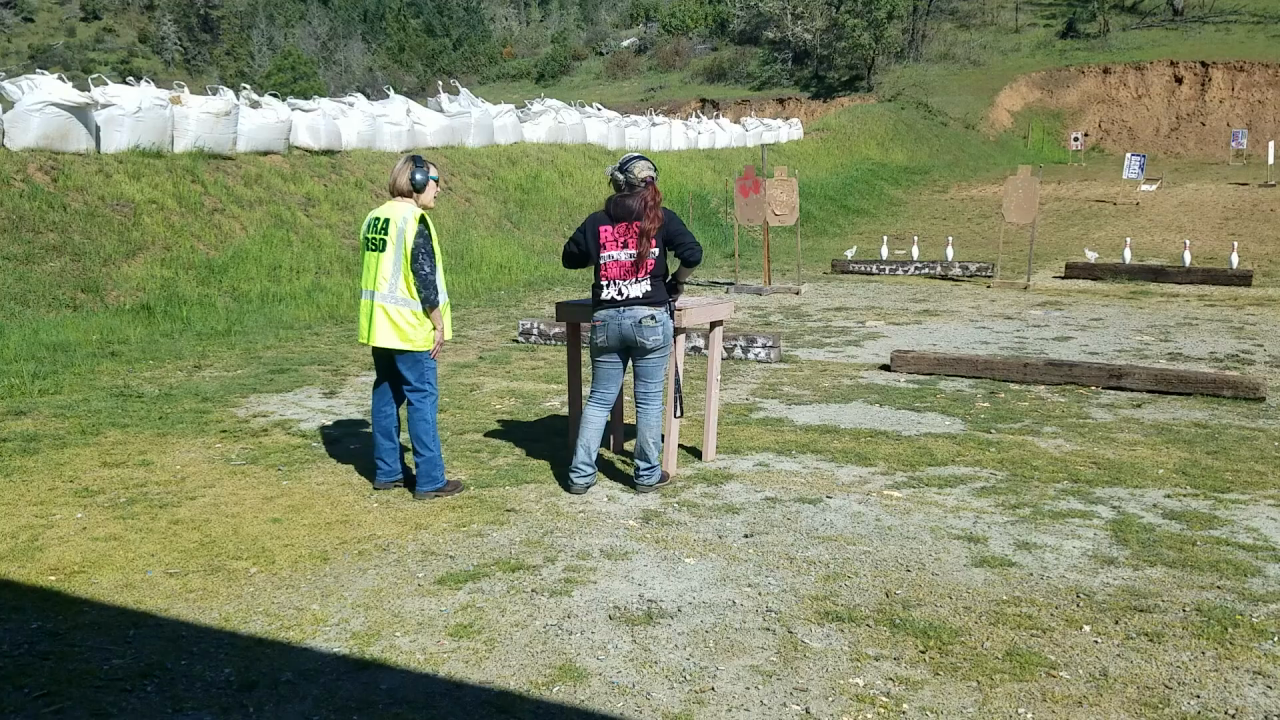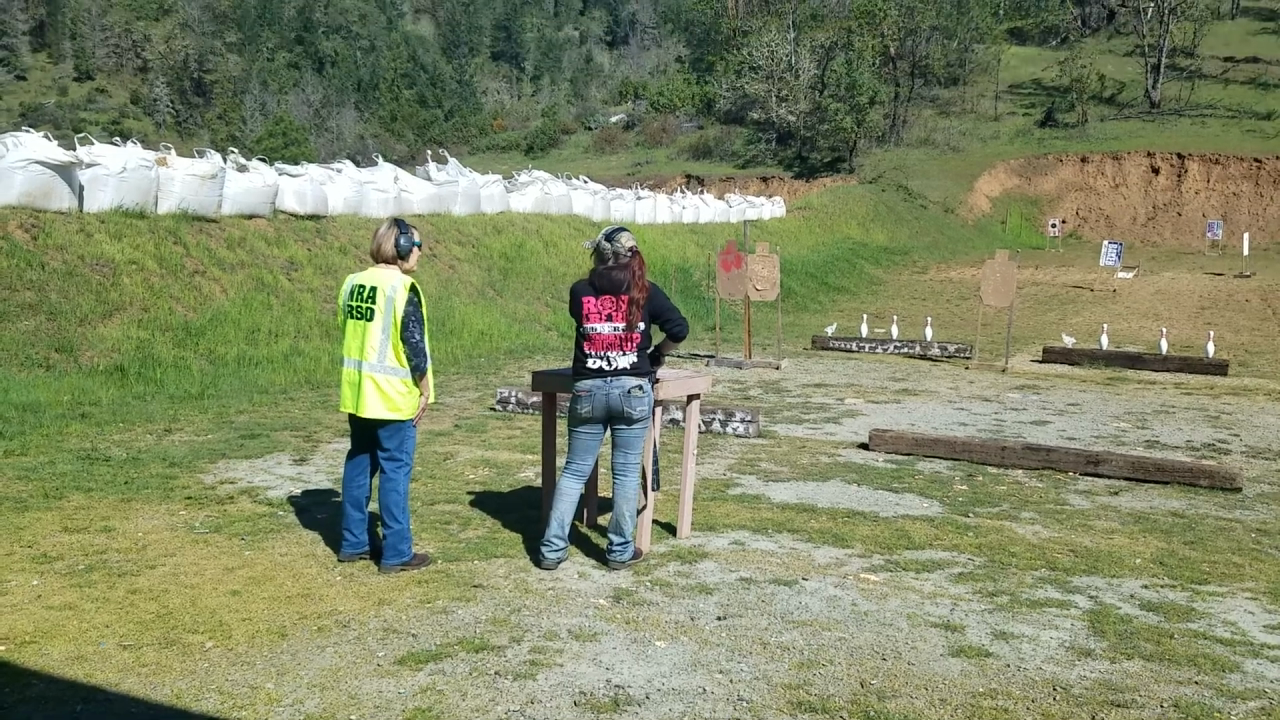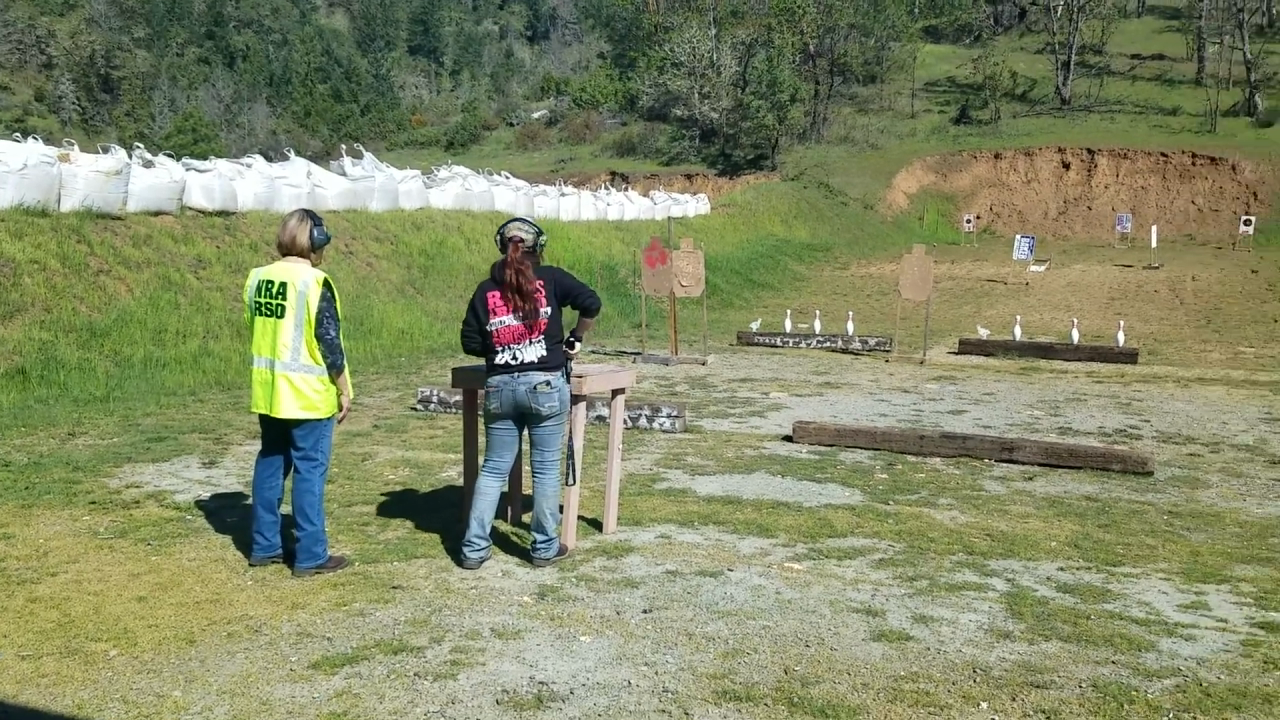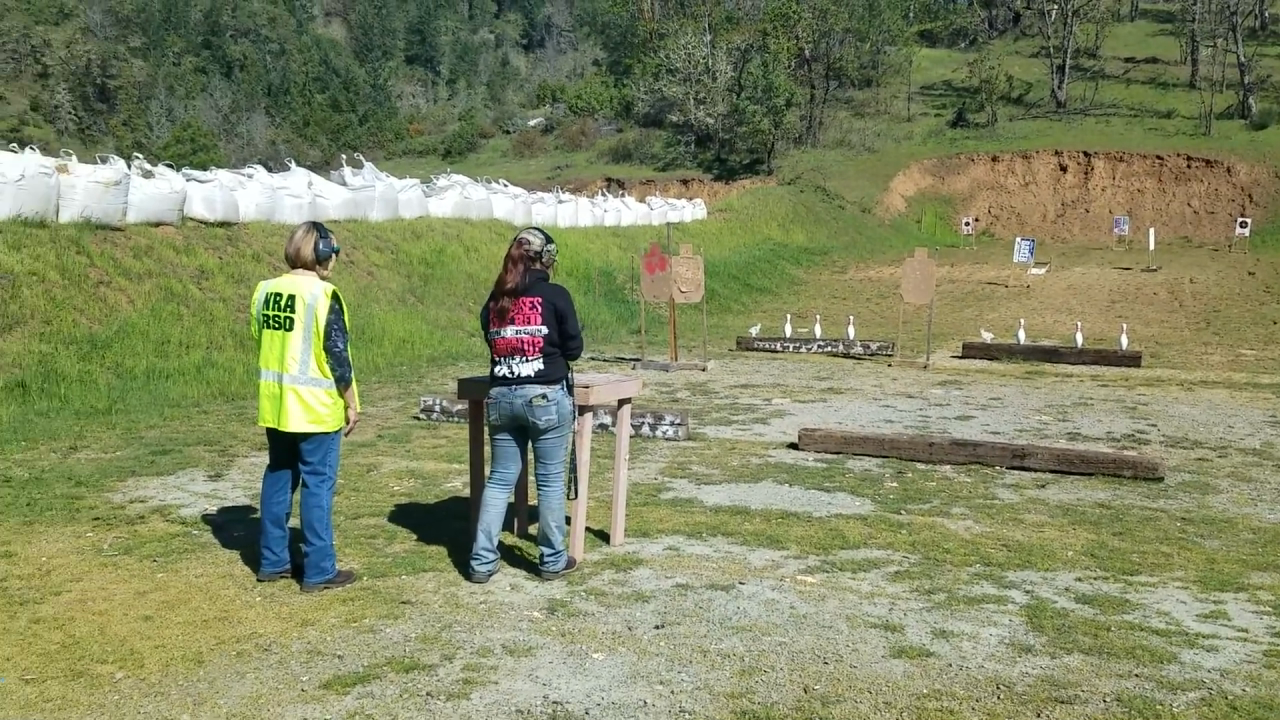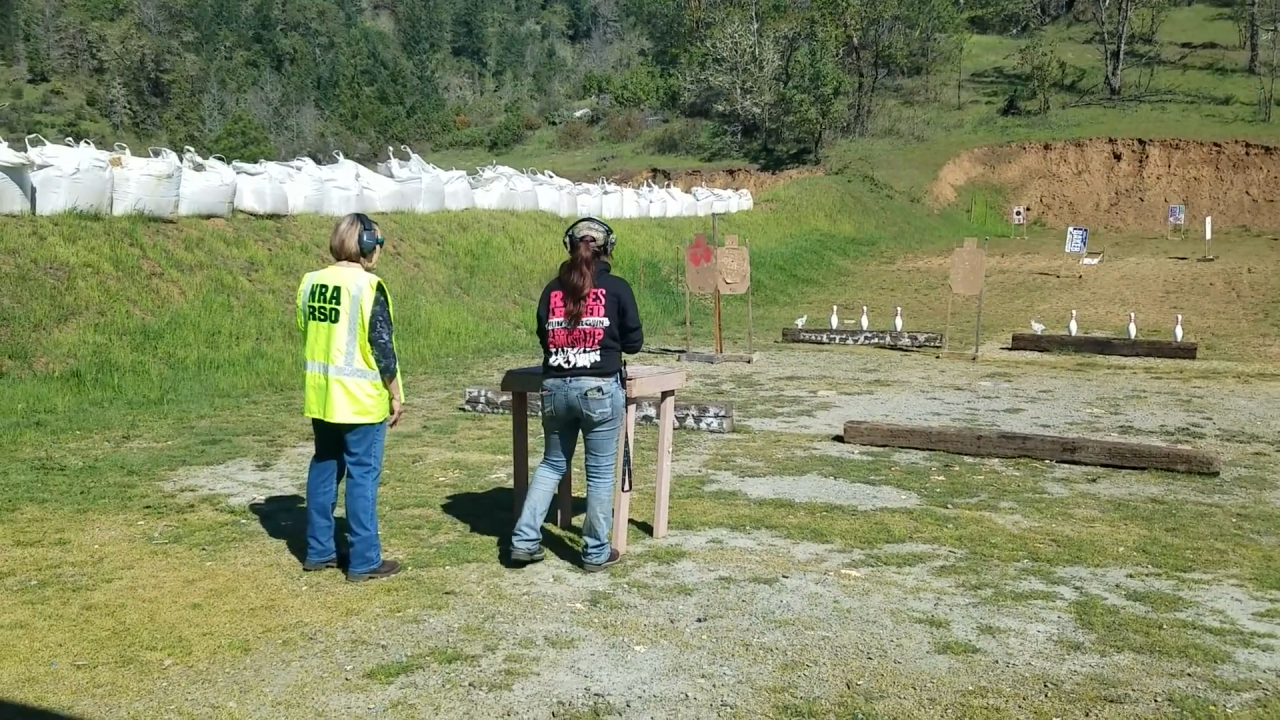
dt=1s
person 1, frame 1
left shoulder: (374, 218)
right shoulder: (415, 220)
right elbow: (425, 278)
right wrist: (439, 325)
left hip: (380, 325)
right hip: (410, 327)
left knee: (385, 395)
right knee: (422, 399)
left ankle: (387, 471)
right ankle: (430, 479)
person 1, frame 2
left shoulder: (352, 284)
right shoulder: (403, 287)
left elbow: (348, 334)
right elbow: (414, 346)
right wrist: (425, 390)
left hip: (358, 393)
right hip: (393, 396)
left knee: (359, 464)
right knee: (395, 470)
left ankle: (353, 543)
right ankle: (397, 553)
person 1, frame 3
left shoulder: (257, 278)
right shoulder: (315, 282)
left elbow: (256, 331)
right elbow: (330, 342)
right wrist: (343, 390)
left hip: (268, 392)
right hip: (308, 395)
left knee: (270, 465)
right knee: (309, 471)
left ankle: (264, 546)
right ankle: (310, 556)
person 1, frame 4
left shoulder: (265, 291)
right shoulder: (323, 295)
left elbow: (262, 344)
right elbow: (338, 356)
right wrist: (351, 403)
left hip: (275, 406)
right hip: (316, 409)
left knee: (278, 479)
right knee: (317, 485)
left ankle: (272, 561)
right ankle: (319, 570)
person 1, frame 5
left shoulder: (310, 282)
right shoulder: (368, 286)
left elbow: (307, 334)
right elbow: (382, 347)
right wrist: (395, 395)
left hip: (321, 396)
right hip: (361, 399)
left knee: (324, 469)
right knee: (362, 476)
left ankle: (319, 551)
right ankle: (364, 560)
person 2, frame 1
left shoulder: (596, 222)
right shoulder: (661, 218)
left elbow: (569, 258)
right elbow: (692, 254)
right wrist: (676, 283)
left hip: (606, 320)
right hip: (650, 319)
left knee: (600, 399)
right knee: (649, 400)
left ankle: (580, 474)
right ankle: (647, 474)
person 2, frame 2
left shoulder: (580, 291)
right shoulder: (645, 291)
right elbow: (678, 329)
right wrist: (657, 355)
left hip: (588, 391)
right hip: (633, 390)
left knee: (574, 471)
right knee: (627, 472)
left ankle: (552, 549)
right ankle: (620, 551)
person 2, frame 3
left shoulder: (486, 289)
right shoulder: (550, 278)
left elbow: (470, 342)
right elbow: (591, 302)
right wrist: (576, 338)
left hip: (500, 387)
right hip: (545, 384)
left knee: (493, 468)
right knee: (546, 469)
left ankle: (473, 548)
right ankle: (544, 547)
person 2, frame 4
left shoulder: (495, 299)
right shoulder: (555, 295)
right elbow: (574, 349)
left hip: (501, 397)
right hip: (547, 397)
left knee: (500, 479)
right knee: (550, 480)
left ankle: (482, 561)
right ankle: (553, 560)
person 2, frame 5
left shoulder: (553, 288)
right shoulder: (617, 288)
left elbow: (544, 338)
right elbow: (633, 342)
left hip: (556, 388)
right hip: (601, 388)
left knee: (552, 463)
right knee: (601, 472)
left ankle: (524, 539)
right ankle: (596, 552)
